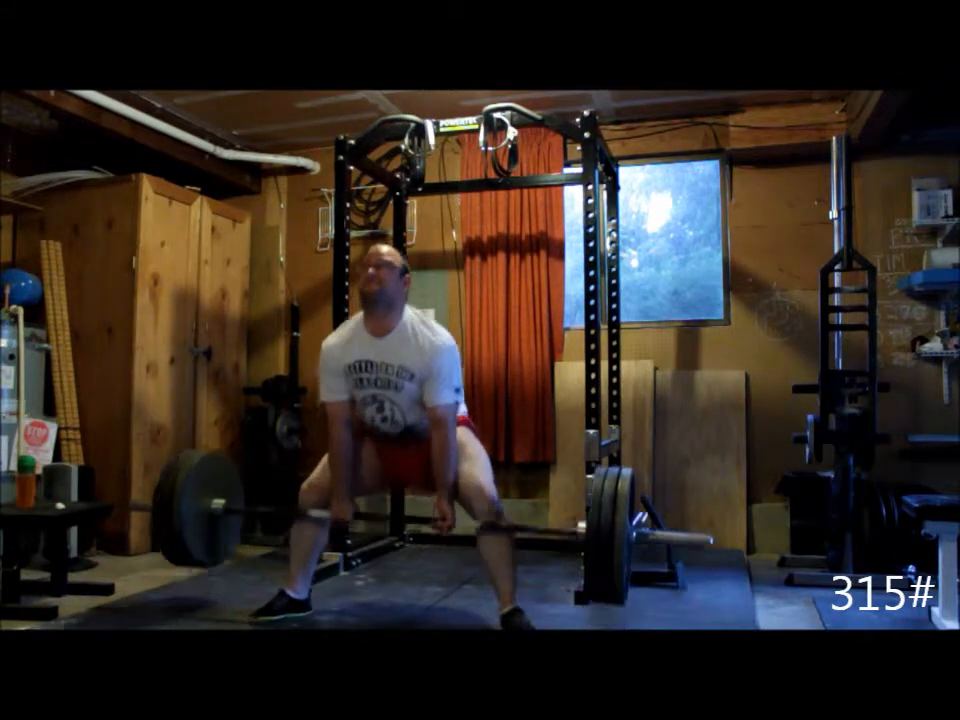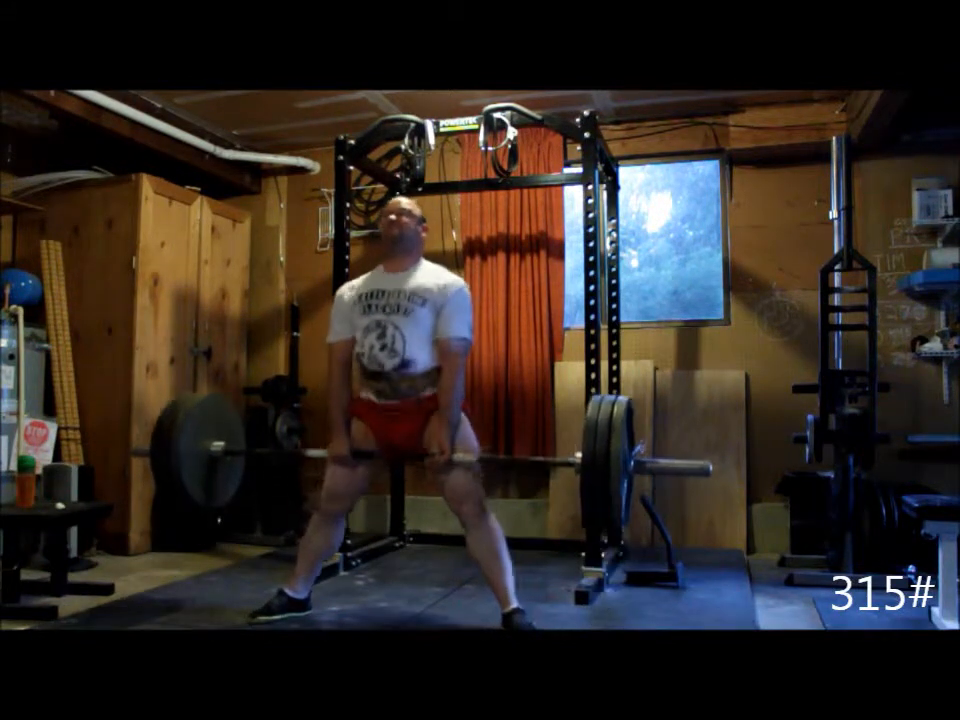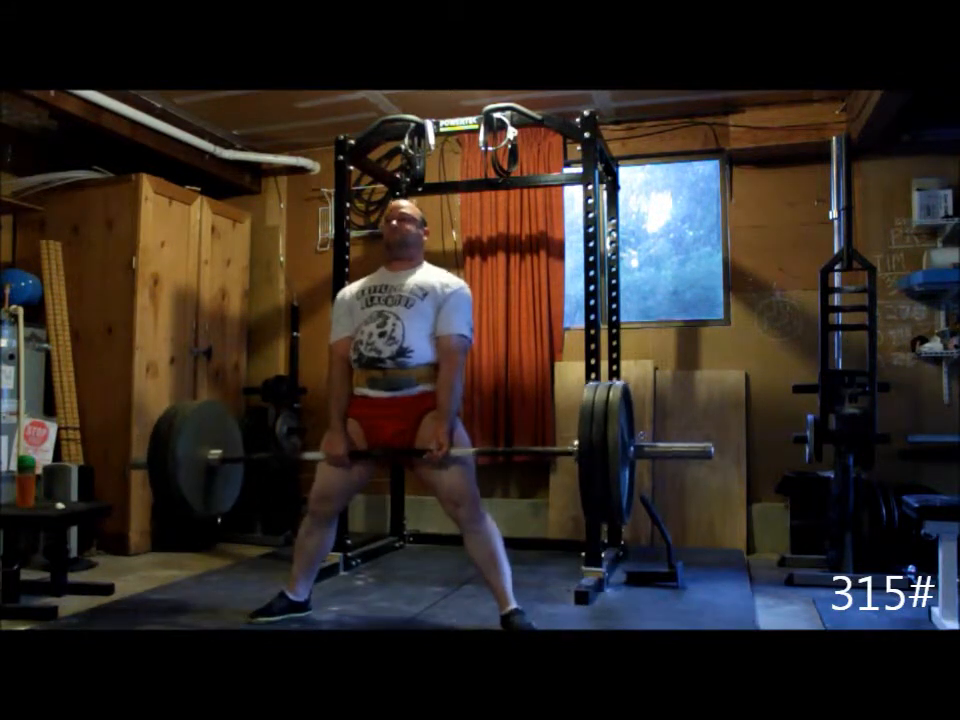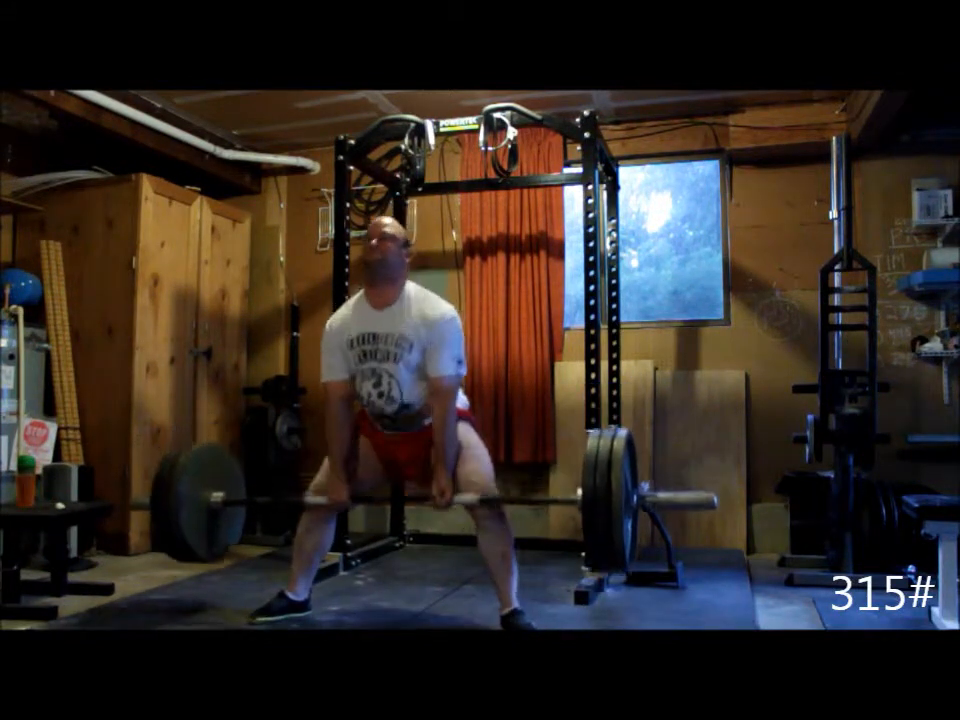
dt=0.5s
person 1, frame 1
left shoulder: (434, 343)
right shoulder: (337, 345)
left elbow: (442, 426)
right elbow: (340, 425)
left wrist: (443, 497)
right wrist: (341, 495)
left hip: (436, 432)
right hip: (376, 436)
left knee: (484, 503)
right knee: (311, 495)
left ankle: (510, 610)
right ankle: (295, 595)
person 1, frame 2
left shoulder: (447, 286)
right shoulder: (351, 292)
left elbow: (453, 363)
right elbow: (339, 365)
left wrist: (446, 430)
right wrist: (339, 432)
left hip: (430, 406)
right hip: (371, 409)
left knee: (471, 505)
right knee: (331, 503)
left ankle: (512, 610)
right ankle: (295, 595)
person 1, frame 3
left shoulder: (448, 287)
right shoulder: (352, 294)
left elbow: (452, 358)
right elbow: (339, 362)
left wrist: (444, 426)
right wrist: (336, 429)
left hip: (423, 406)
right hip: (364, 408)
left knee: (467, 508)
right knee: (321, 504)
left ankle: (510, 610)
right ankle: (295, 596)
person 1, frame 4
left shoulder: (436, 316)
right shoulder: (340, 323)
left elbow: (444, 397)
right elbow: (337, 402)
left wrist: (444, 471)
right wrist: (338, 476)
left hip: (435, 426)
right hip: (376, 429)
left knee: (486, 502)
right knee: (319, 498)
left ankle: (511, 611)
right ankle: (295, 596)
